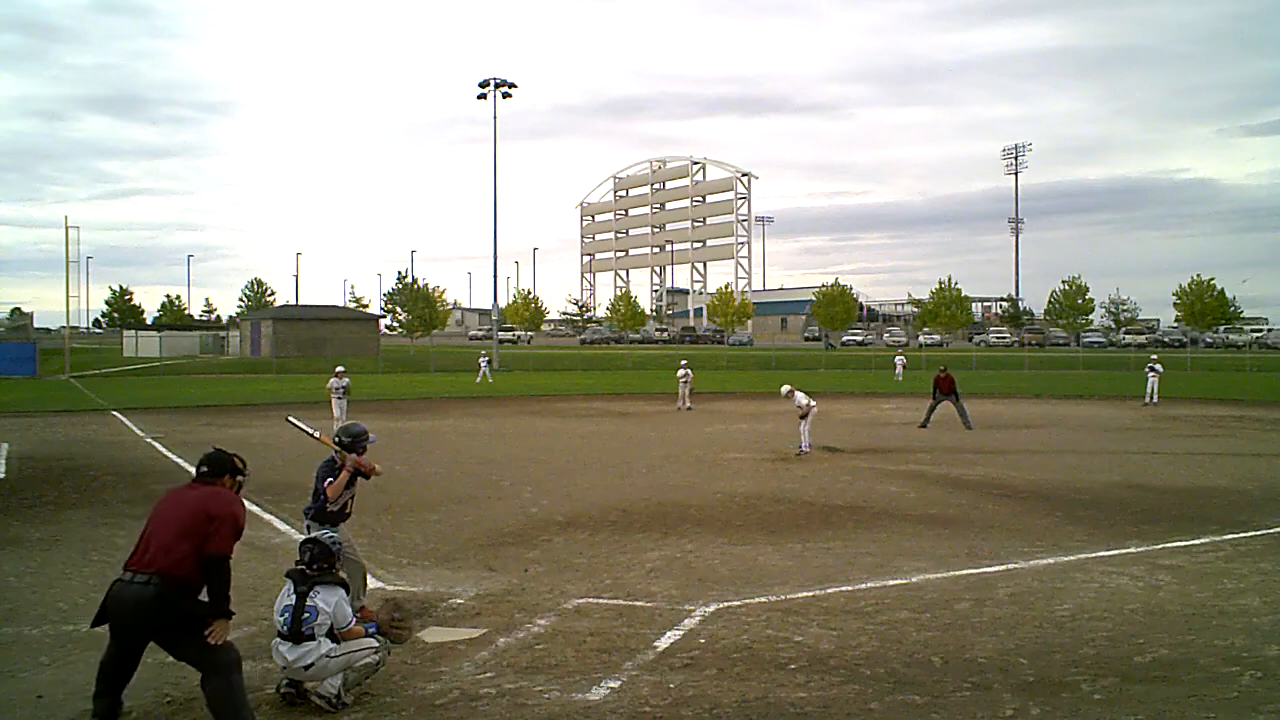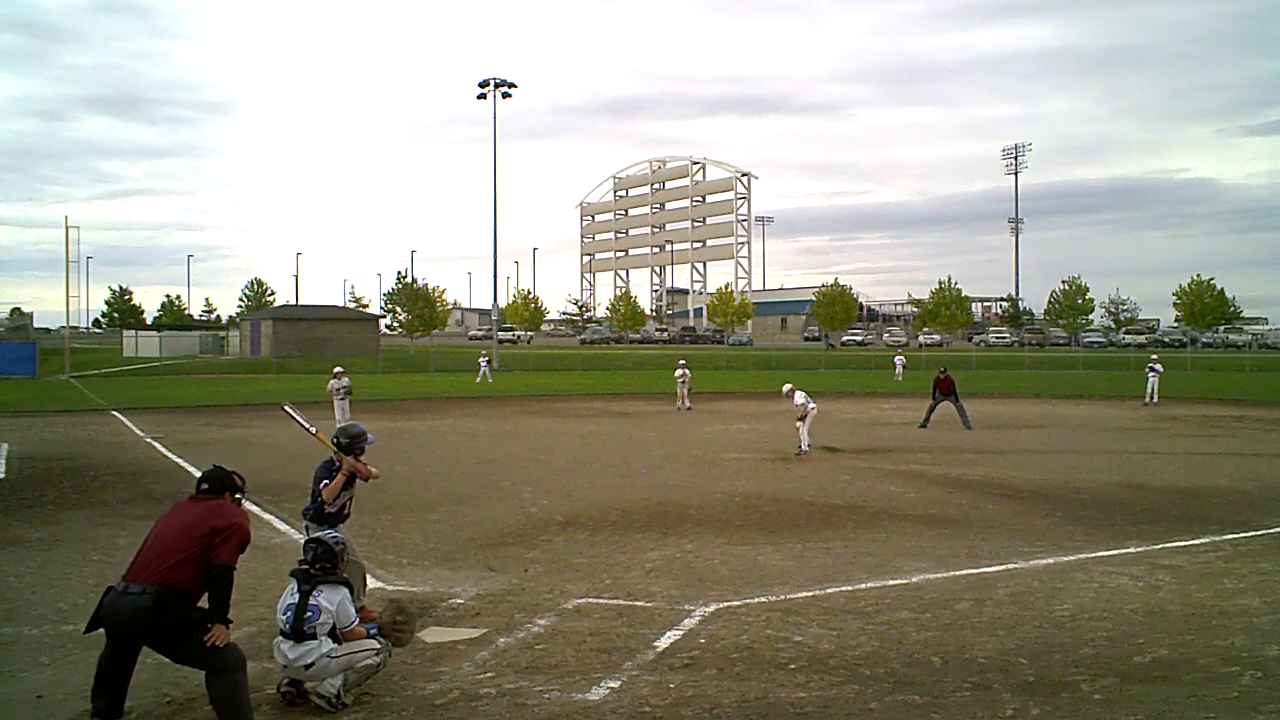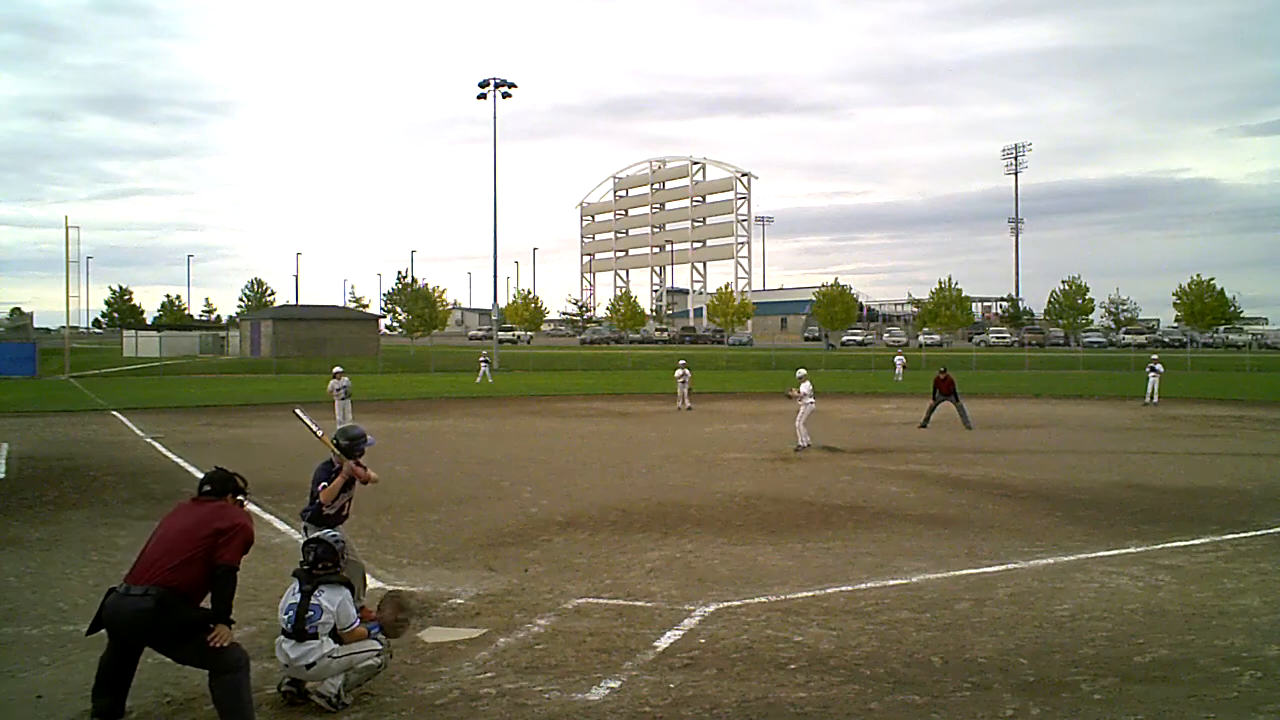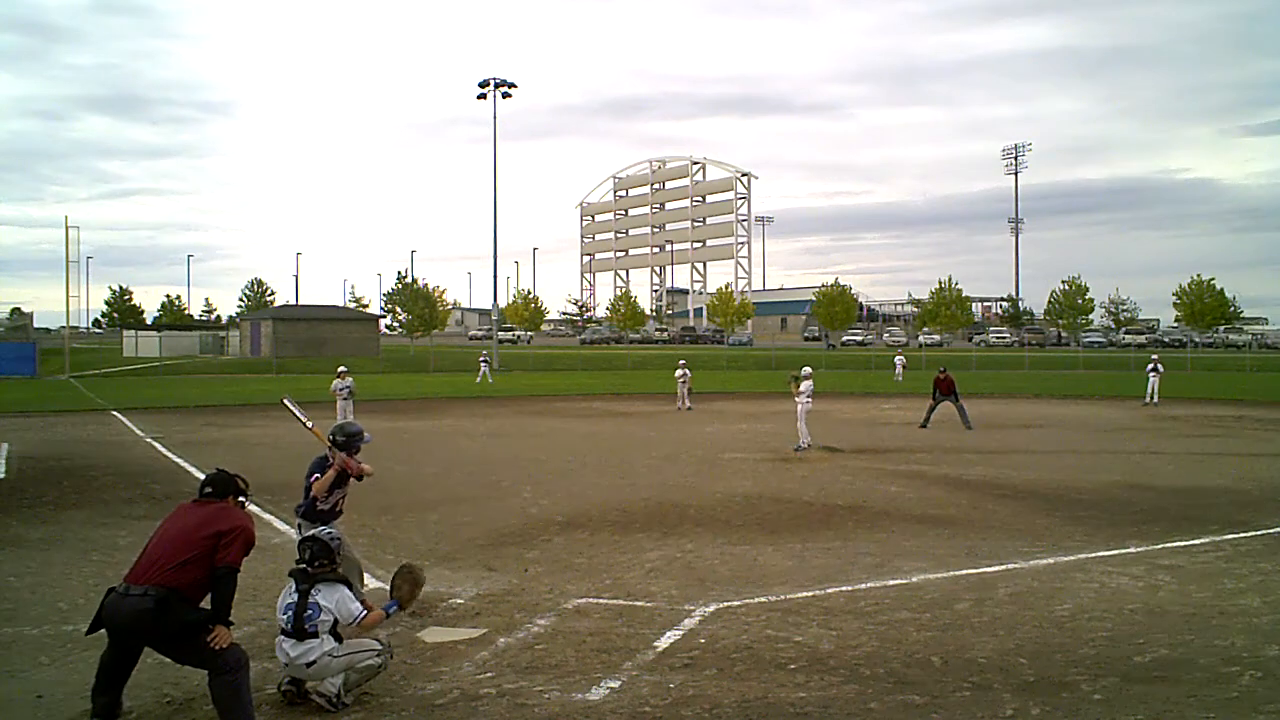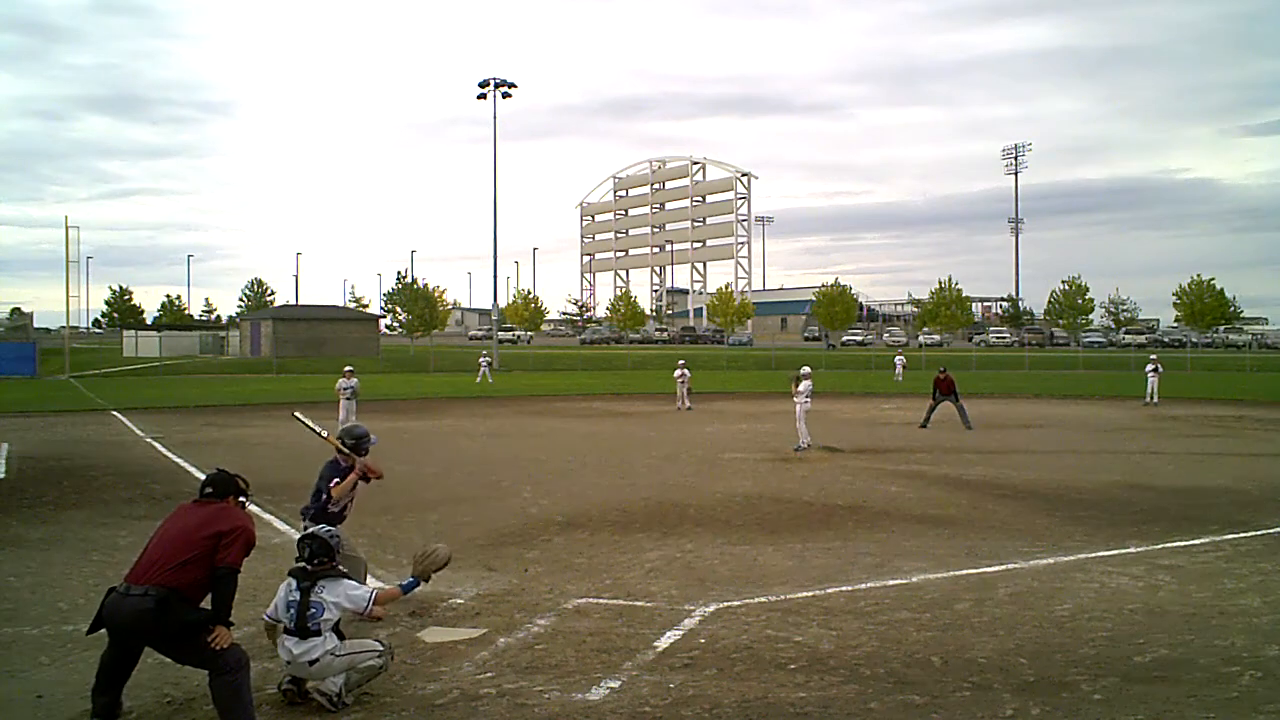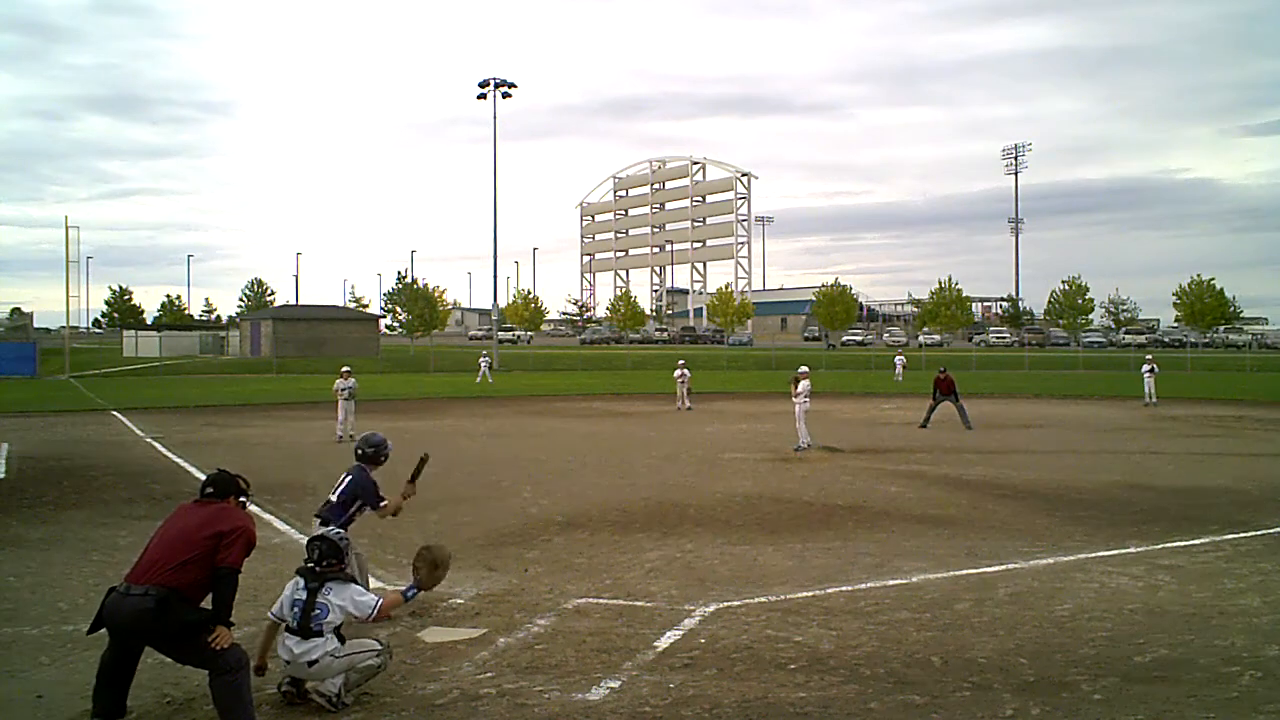
dt=0.4s
person 1, frame 1
left shoulder: (172, 496)
right shoulder: (228, 502)
right elbow: (217, 562)
right wrist: (221, 613)
left hip: (122, 595)
right hip: (163, 601)
left knee: (121, 654)
right knee: (222, 662)
person 1, frame 2
left shoulder: (178, 508)
right shoulder: (232, 517)
right elbow: (221, 572)
right wrist: (219, 621)
left hip: (115, 604)
right hip: (155, 611)
left knee: (119, 652)
right knee: (227, 662)
person 1, frame 3
left shoulder: (180, 510)
right shoulder: (236, 519)
right elbow: (225, 573)
right wrist: (222, 621)
left hip: (117, 605)
right hip: (156, 611)
left knee: (121, 651)
right knee: (232, 661)
person 1, frame 4
left shoulder: (182, 511)
right shoulder: (237, 520)
right elbow: (225, 575)
right wrist: (221, 622)
left hip: (116, 605)
right hip: (156, 610)
left knee: (120, 650)
right knee: (230, 662)
person 1, frame 5
left shoulder: (182, 511)
right shoulder: (237, 521)
right elbow: (225, 575)
right wrist: (221, 622)
left hip: (116, 604)
right hip: (156, 610)
left knee: (121, 651)
right knee: (231, 662)
person 1, frame 6
left shoulder: (183, 511)
right shoulder: (238, 521)
right elbow: (226, 575)
right wrist: (222, 622)
left hip: (117, 604)
right hip: (157, 609)
left knee: (121, 652)
right knee: (231, 662)
person 2, frame 1
left shoulder: (291, 584)
right shoulder: (334, 593)
right elbow: (348, 634)
right wrist: (372, 629)
left hip: (284, 662)
right hip: (312, 665)
right knee: (379, 647)
left ankle: (292, 683)
right ankle: (330, 690)
person 2, frame 2
left shoulder: (295, 584)
right shoulder: (338, 591)
right elbow: (350, 635)
right wrist: (374, 629)
left hip: (285, 662)
right hip: (313, 664)
right knee: (380, 648)
left ankle: (293, 682)
right ankle: (331, 690)
person 2, frame 3
left shoulder: (296, 585)
right shoulder: (339, 592)
left elbow: (288, 623)
right elbow: (350, 636)
right wrist: (377, 628)
left hip: (286, 661)
right hip: (315, 664)
right knee: (381, 649)
left ankle: (293, 682)
right ankle: (332, 690)
person 2, frame 4
left shoulder: (292, 585)
right shoulder: (336, 590)
left elbow: (282, 625)
right elbow: (365, 623)
right wrist: (395, 605)
left hip: (287, 661)
right hip: (316, 663)
right knee: (381, 651)
left ankle: (293, 681)
right ankle: (332, 689)
person 2, frame 5
left shoulder: (290, 584)
right shoulder: (339, 586)
left elbow: (269, 624)
right elbow: (378, 599)
left wrist: (278, 644)
right wrist: (415, 580)
left hip: (289, 660)
right hip: (319, 662)
right knee: (382, 653)
left ankle: (293, 680)
right ankle: (332, 689)
person 2, frame 6
left shoulder: (296, 583)
right shoulder: (346, 590)
left elbow: (273, 622)
right elbow: (383, 608)
left wrist: (260, 659)
right wrist: (415, 587)
left hip: (289, 661)
right hip: (320, 663)
right knee: (381, 652)
left ankle: (292, 680)
right ankle: (331, 689)
person 3, frame 1
left shoulder: (354, 462)
right shoulder: (327, 468)
left elbow: (379, 471)
right elbow: (332, 494)
left wrist: (370, 467)
right wrist: (348, 469)
left hip: (337, 526)
right hip: (318, 527)
left knee: (357, 566)
left ankle: (358, 605)
person 3, frame 2
left shoulder: (353, 463)
right shoulder: (325, 469)
left elbow: (376, 474)
right elbow: (327, 496)
left wrist: (366, 471)
right wrist: (344, 471)
left hip: (337, 526)
right hip: (317, 527)
left knee: (356, 566)
left ankle: (358, 605)
person 3, frame 3
left shoulder: (352, 465)
right shoulder: (324, 470)
left elbow: (375, 478)
right elbow: (325, 498)
left wrist: (365, 475)
right wrist: (344, 474)
left hip: (335, 527)
right hip: (316, 528)
left knee: (355, 565)
left ankle: (357, 606)
person 3, frame 4
left shoulder: (346, 461)
right shoulder: (319, 464)
left elbow: (370, 471)
right elbow: (317, 491)
left wrist: (358, 468)
right wrist: (335, 467)
left hip: (329, 523)
right hip: (310, 525)
left knee: (351, 561)
left ankle: (358, 601)
person 3, frame 5
left shoulder: (354, 464)
right shoulder: (331, 469)
left elbow: (378, 474)
right elbow: (337, 494)
left wrist: (371, 468)
right wrist: (357, 472)
left hip: (333, 527)
right hip: (316, 527)
left knee: (357, 563)
person 3, frame 6
left shoulder: (355, 472)
right shoulder: (364, 480)
right elbow: (382, 512)
right wrist: (404, 496)
left hip: (330, 529)
left knee: (358, 560)
